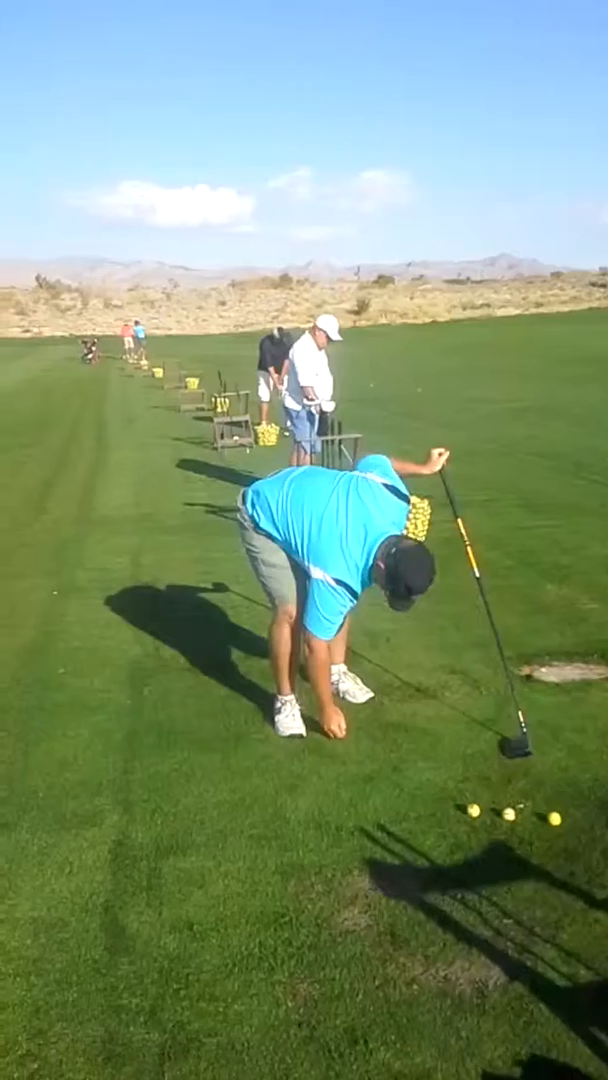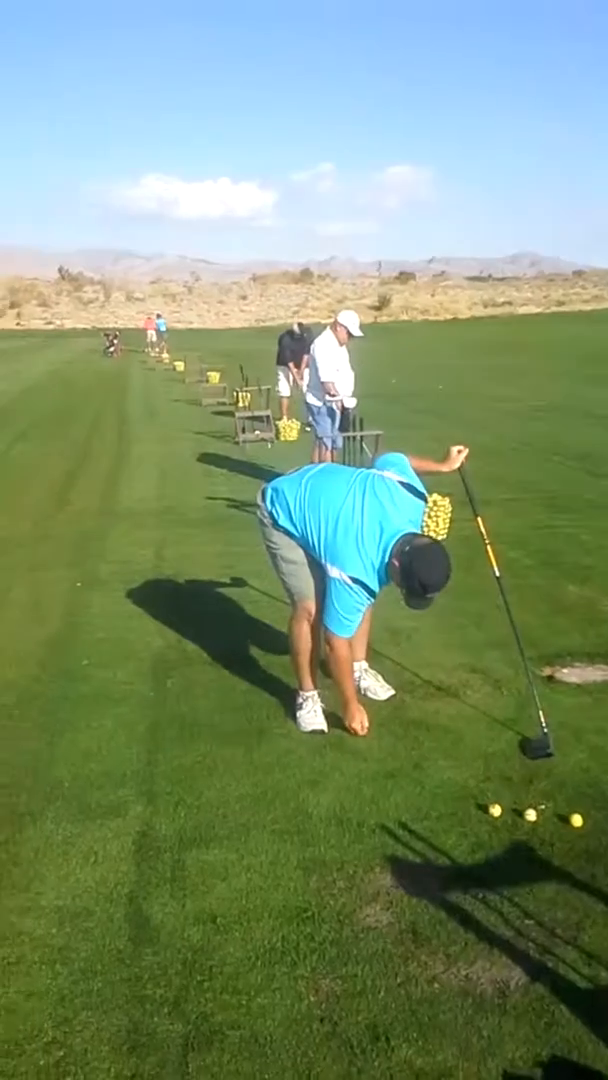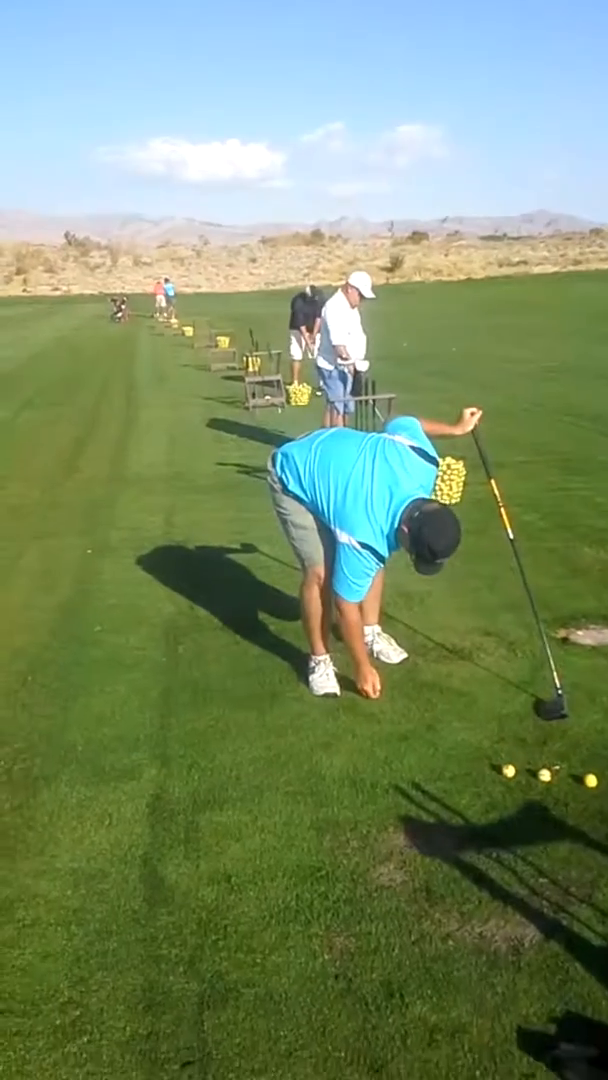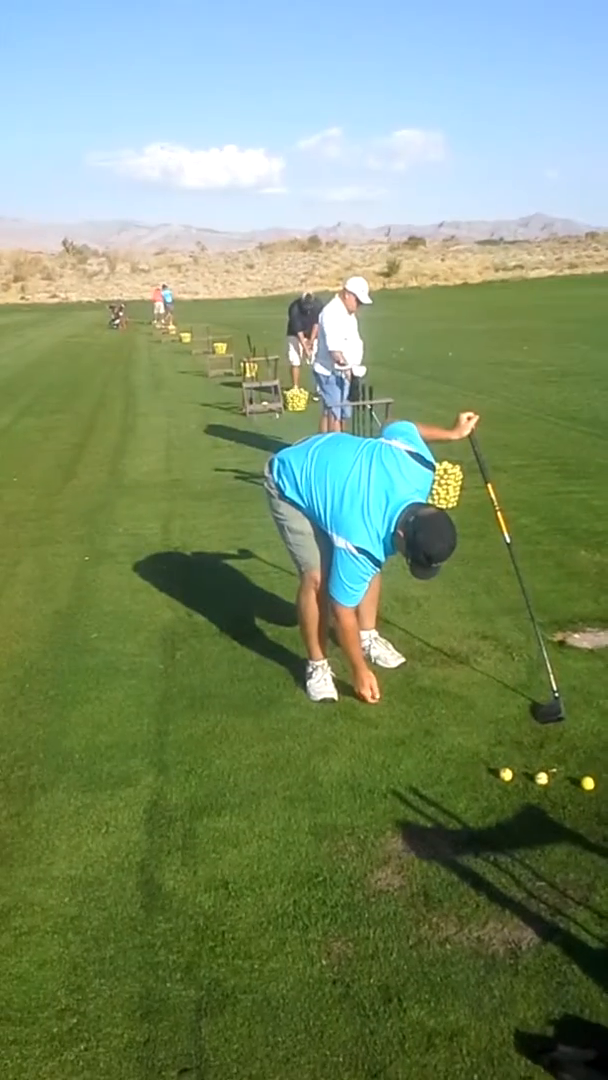
dt=0.2s
person 1, frame 1
left shoulder: (396, 501)
right shoulder: (338, 576)
left elbow: (373, 461)
right elbow: (315, 643)
left wrist: (424, 468)
right wrist: (327, 710)
left hip: (297, 489)
right hip: (262, 516)
left knee: (336, 604)
right knee: (291, 611)
left ankle: (337, 672)
right ankle: (285, 700)
person 1, frame 2
left shoulder: (414, 498)
right shoulder: (355, 573)
left elbow: (391, 459)
right elbow: (336, 641)
left wrist: (443, 465)
right wrist: (350, 706)
left hip: (318, 486)
right hip: (283, 513)
left knee: (360, 599)
right knee: (310, 607)
left ankle: (358, 668)
right ankle: (307, 695)
person 1, frame 3
left shoulder: (424, 464)
right shoulder: (364, 537)
left elbow: (401, 423)
right elbow: (346, 605)
left wrist: (455, 428)
right wrist: (363, 668)
left hip: (329, 450)
right hip: (292, 478)
left knee: (372, 562)
right knee: (320, 572)
left ankle: (371, 632)
right ankle: (319, 660)
person 1, frame 4
left shoulder: (421, 467)
right shoulder: (360, 542)
left elbow: (399, 428)
right elbow: (342, 610)
left wrist: (453, 432)
right wrist: (360, 672)
left hip: (326, 457)
right hip: (289, 483)
left knee: (370, 564)
right knee: (317, 577)
left ankle: (368, 637)
right ankle: (317, 665)
